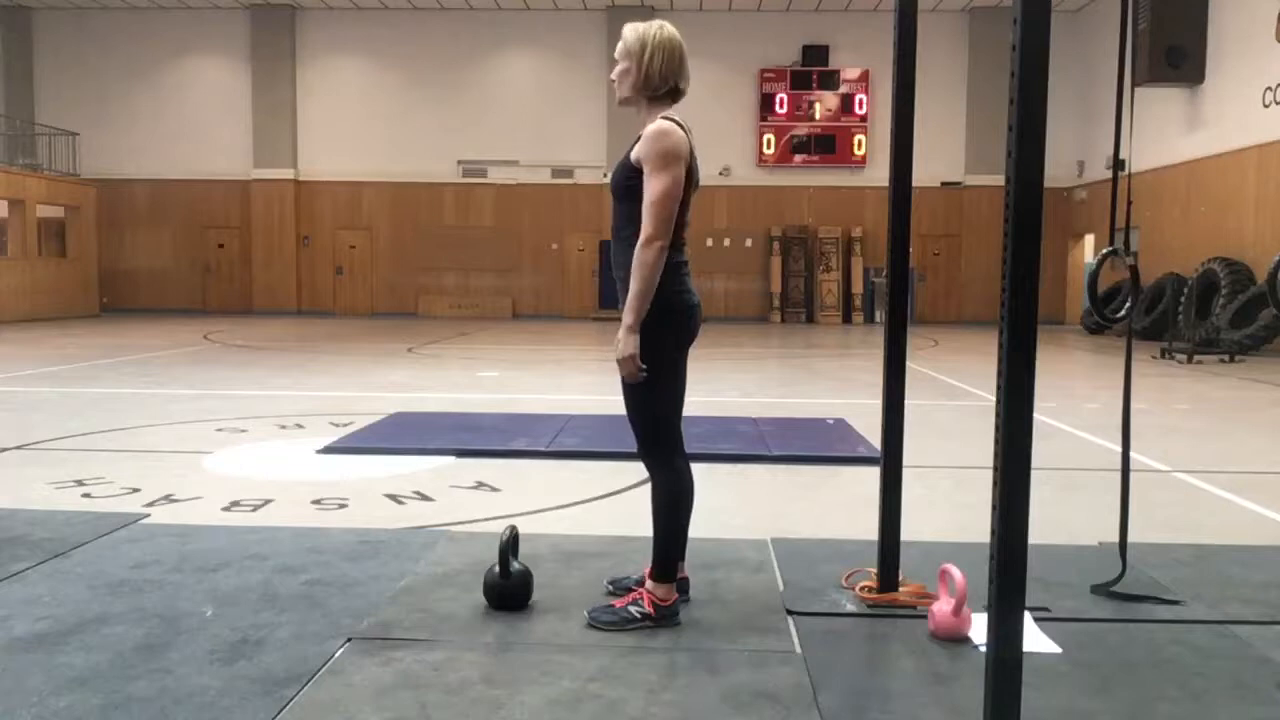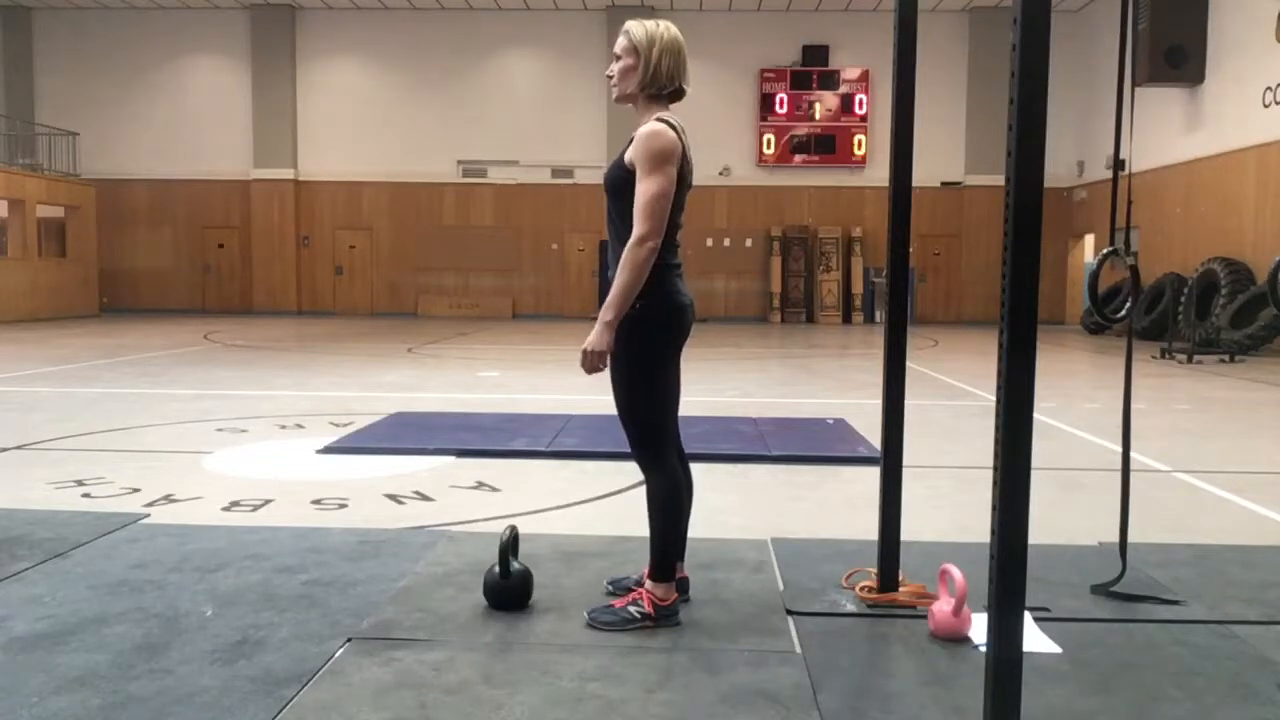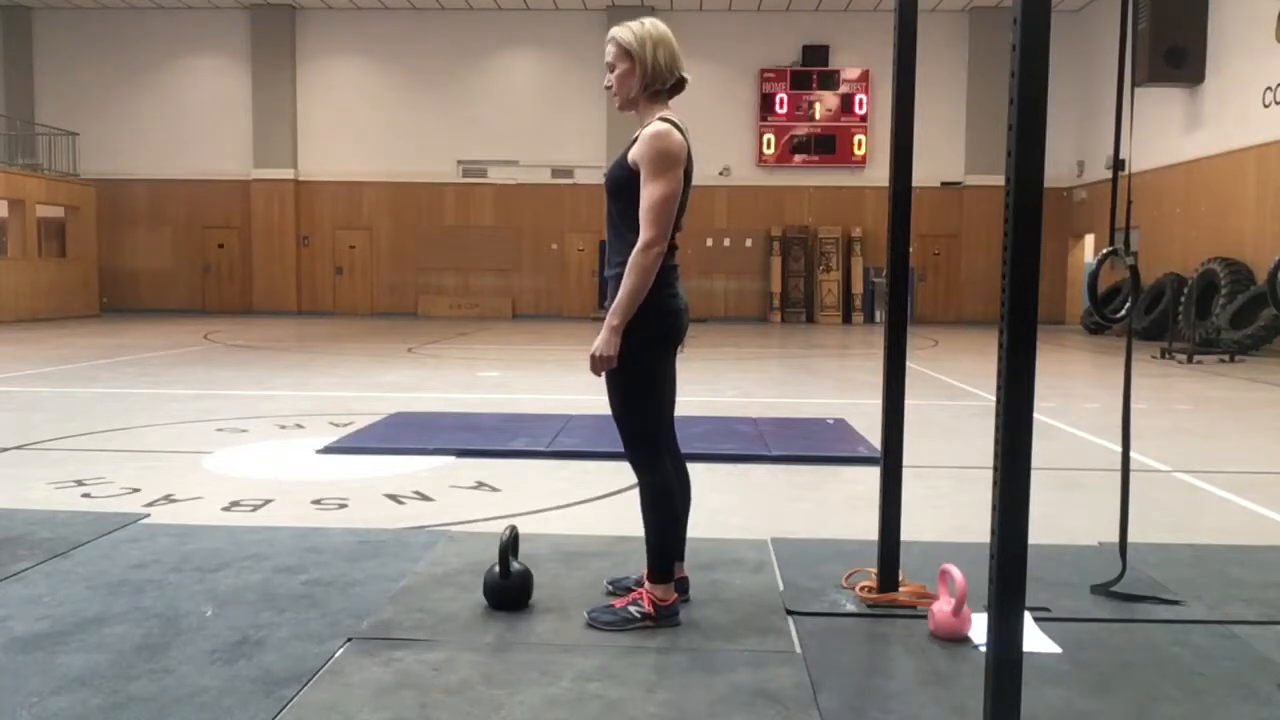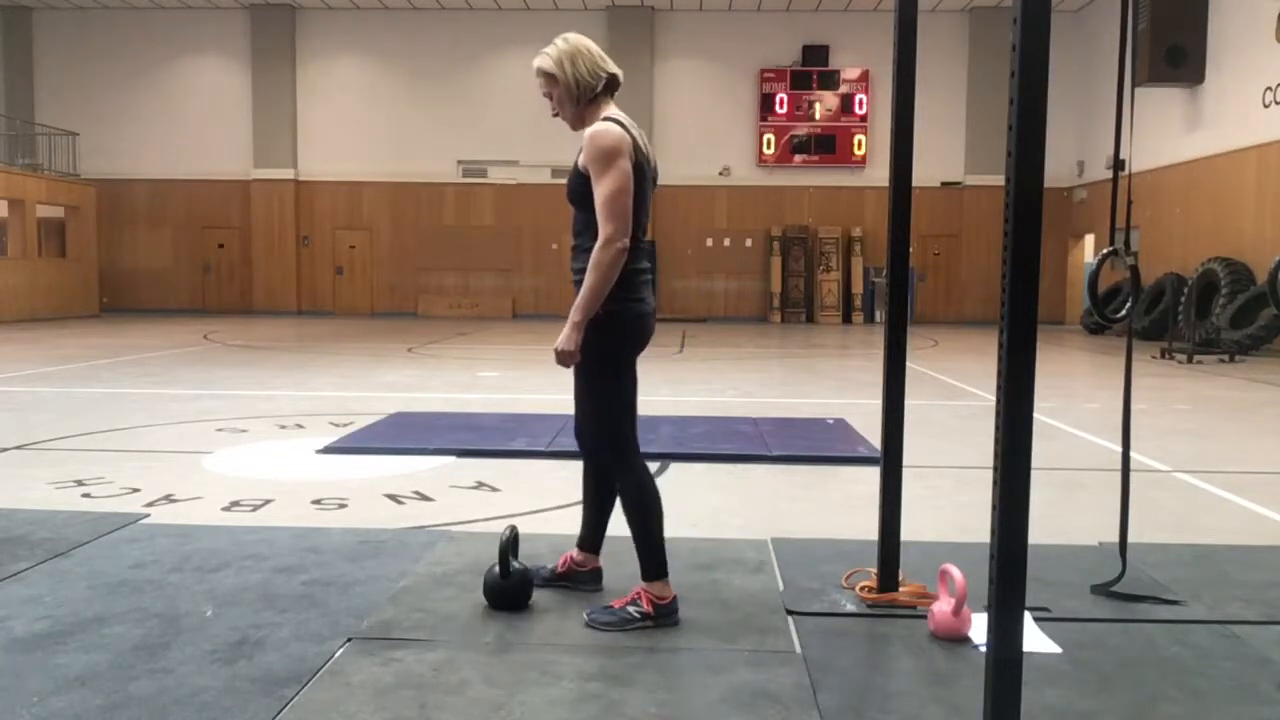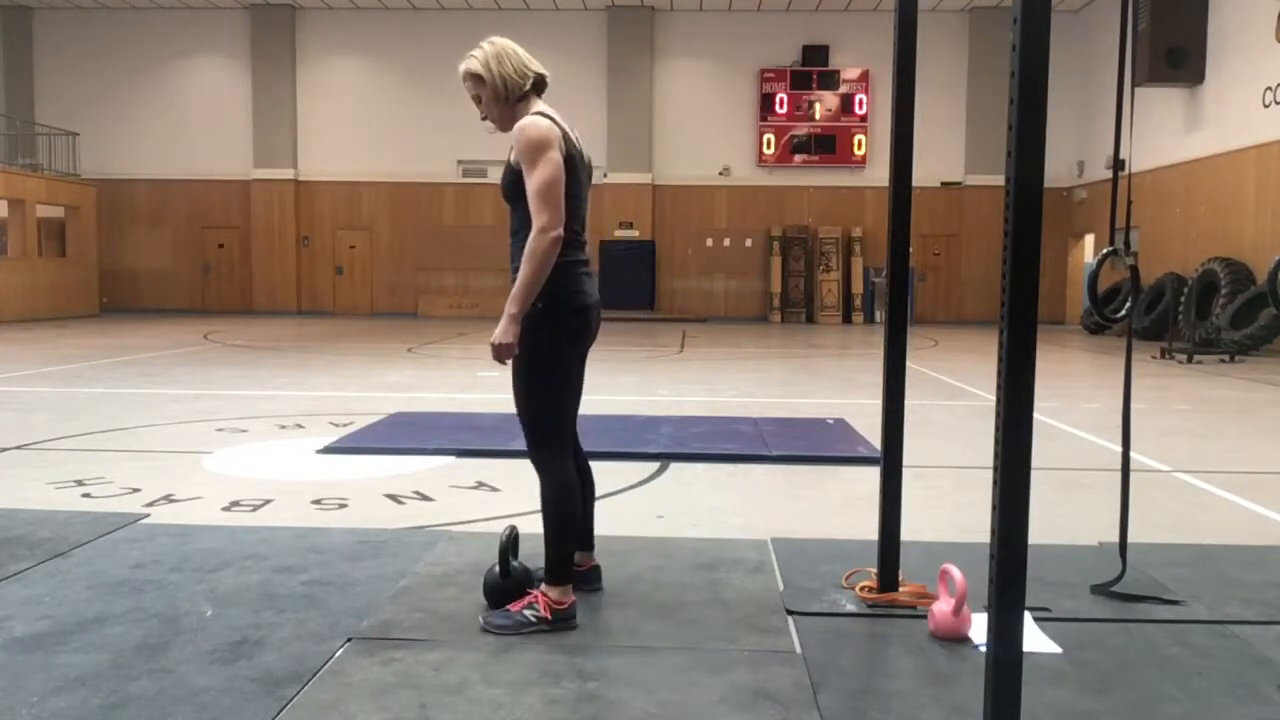
dt=1s
person 1, frame 1
left shoulder: (661, 133)
right shoulder: (661, 133)
left elbow: (655, 237)
left wrist: (630, 327)
left hip: (659, 313)
right hip: (663, 308)
left knee: (660, 451)
right knee: (664, 448)
left ankle: (661, 595)
right ankle: (668, 572)
person 1, frame 2
left shoulder: (654, 134)
right shoulder: (660, 132)
left elbow: (645, 239)
left wrist: (606, 323)
left hip: (647, 312)
right hip: (659, 307)
left knee: (654, 452)
right knee: (663, 448)
left ankle: (661, 595)
right ankle: (668, 571)
person 1, frame 3
left shoulder: (660, 136)
right shoulder: (656, 133)
left elbow: (651, 243)
left wrist: (612, 326)
left hip: (644, 315)
right hip: (652, 311)
left knee: (648, 452)
right knee: (659, 448)
left ankle: (660, 595)
right ankle: (669, 571)
person 1, frame 4
left shoulder: (603, 135)
right shoulder: (620, 133)
left elbow: (612, 240)
left wrist: (575, 323)
left hip: (610, 312)
right hip: (621, 306)
left knee: (617, 449)
right knee: (595, 441)
left ankle: (657, 593)
right ankle: (584, 559)
person 1, frame 5
left shoulder: (533, 129)
right shoulder: (559, 130)
left elbow: (547, 231)
left wrist: (512, 316)
left hip: (552, 306)
right hip: (574, 301)
left knee: (549, 450)
right knee: (562, 443)
left ankle: (557, 596)
right ankle: (581, 560)
